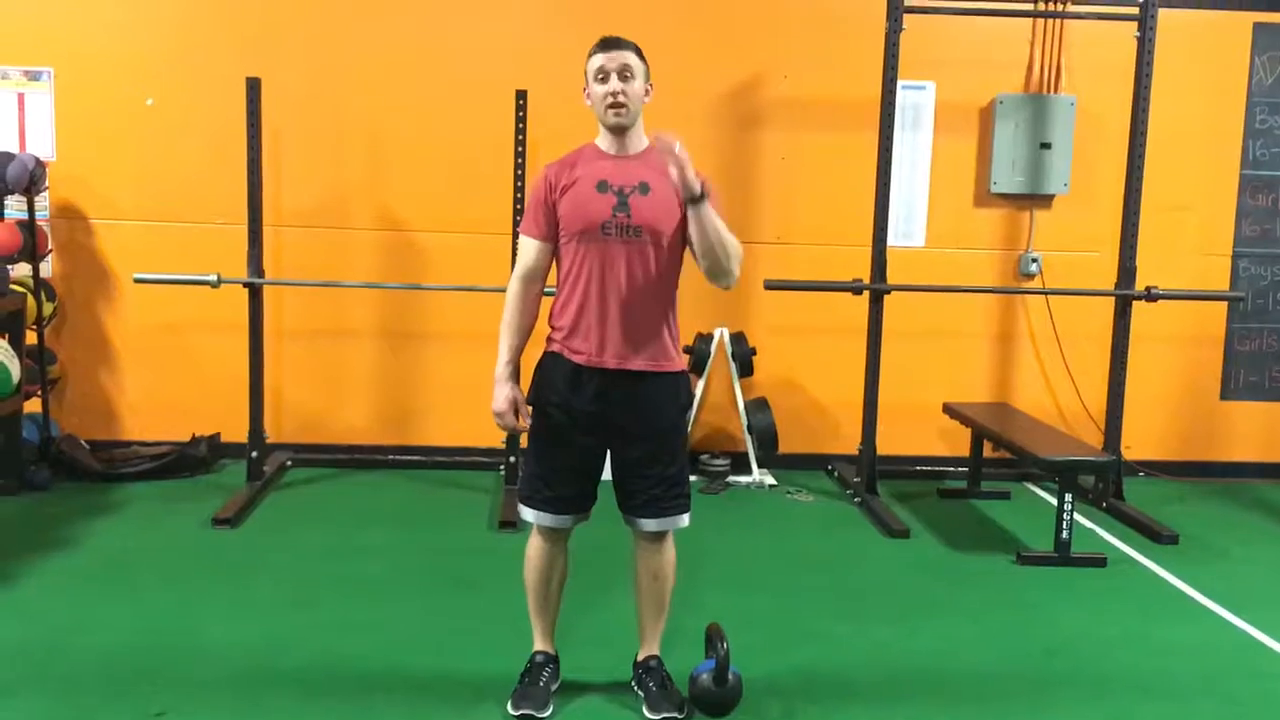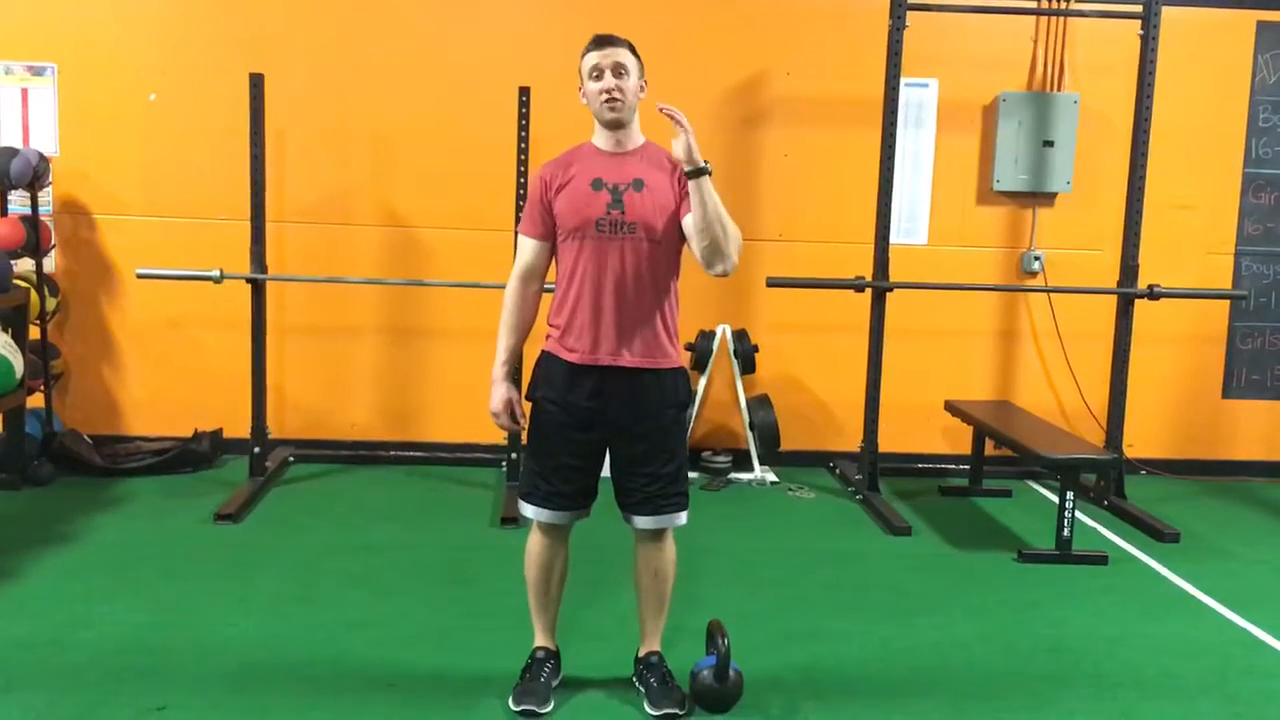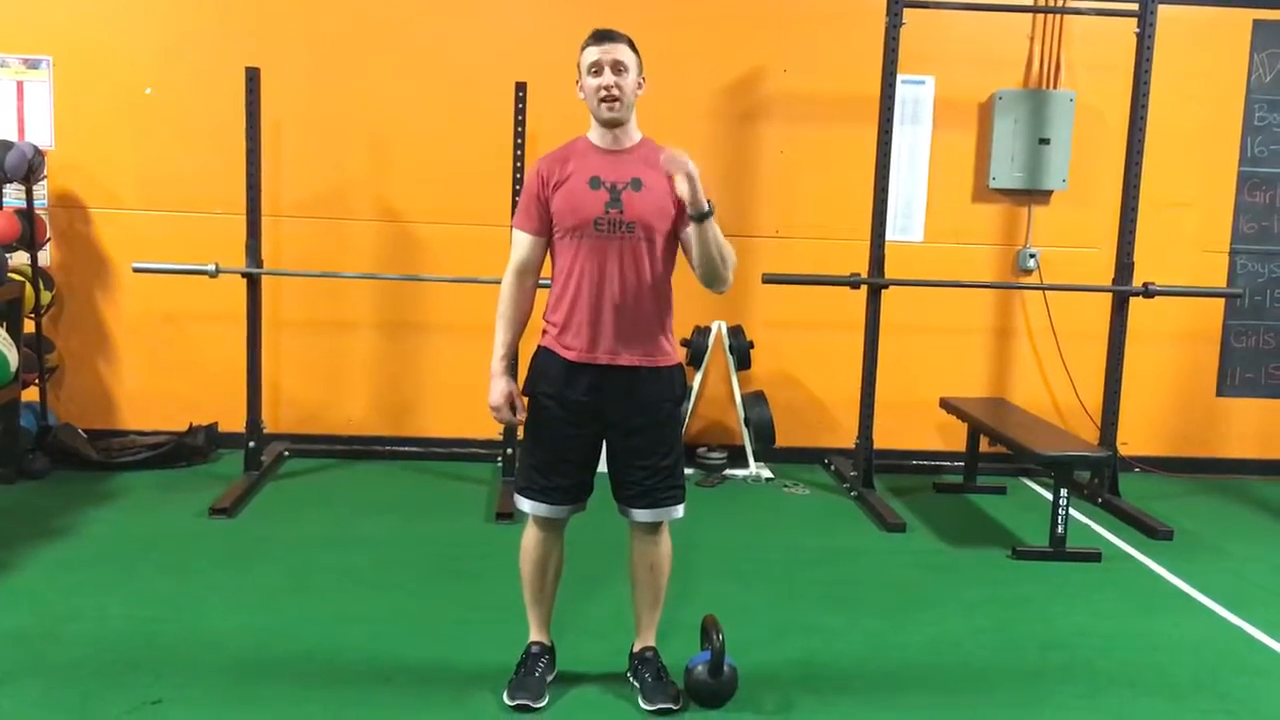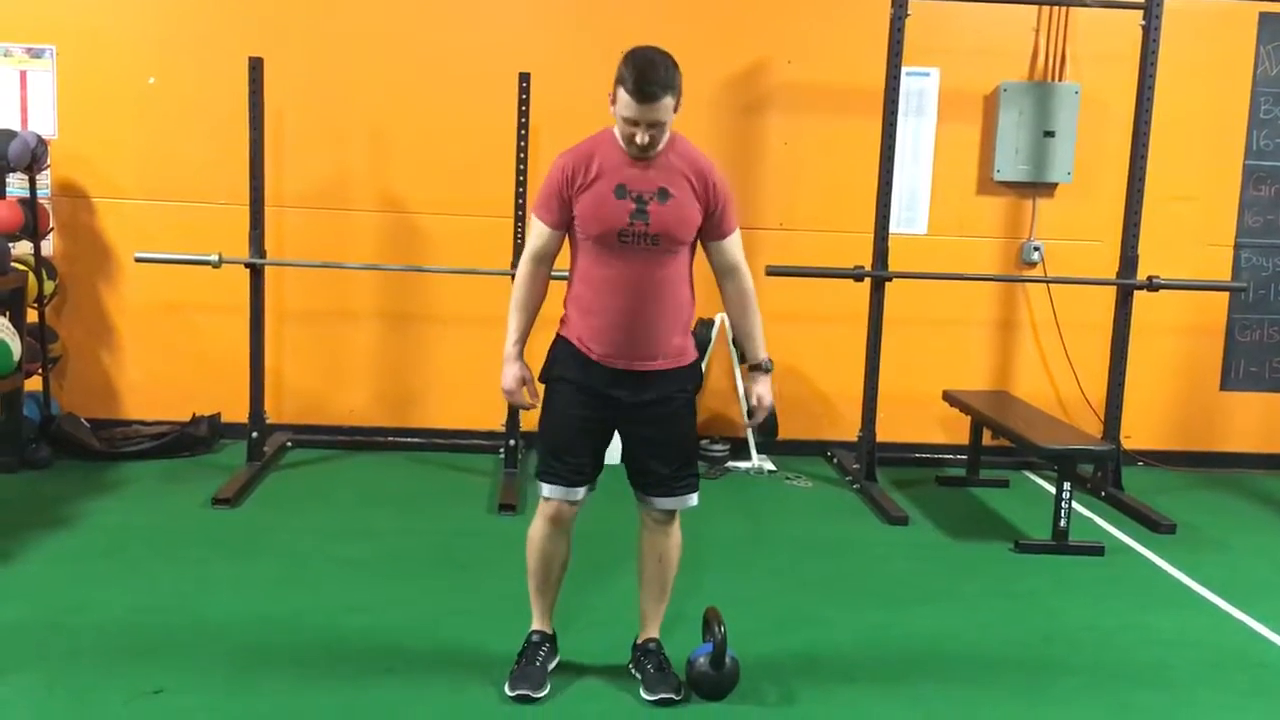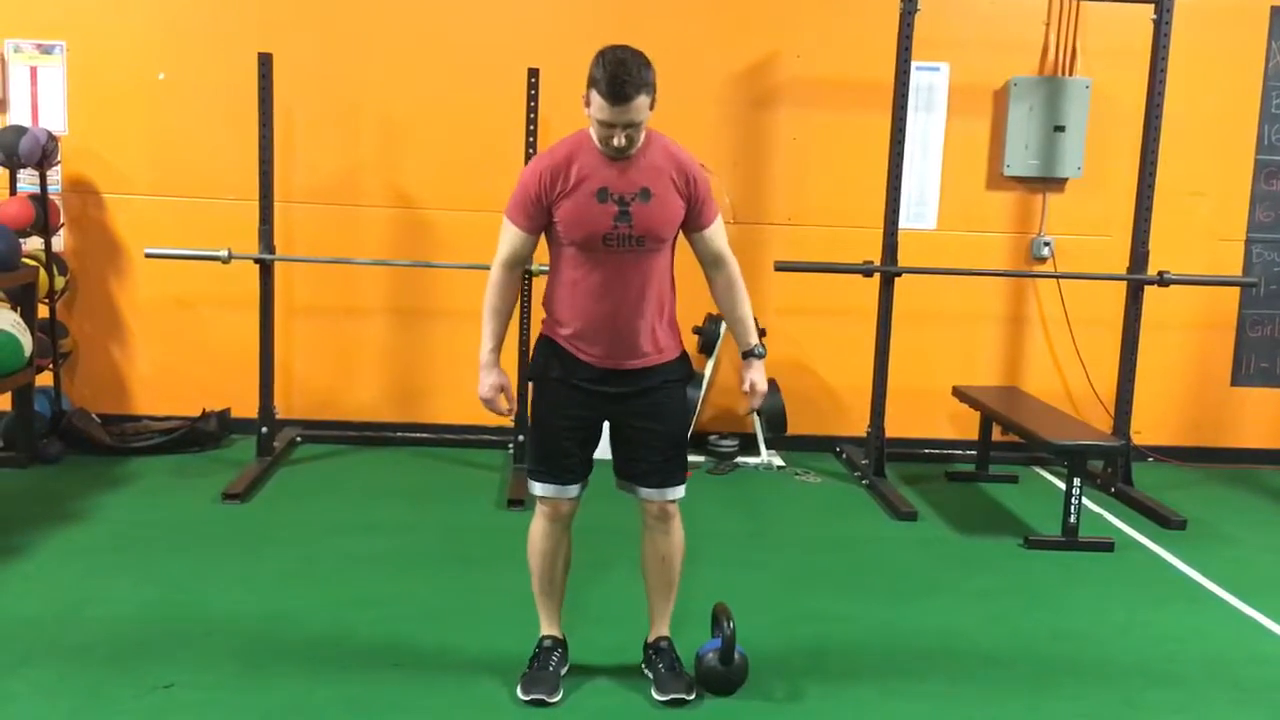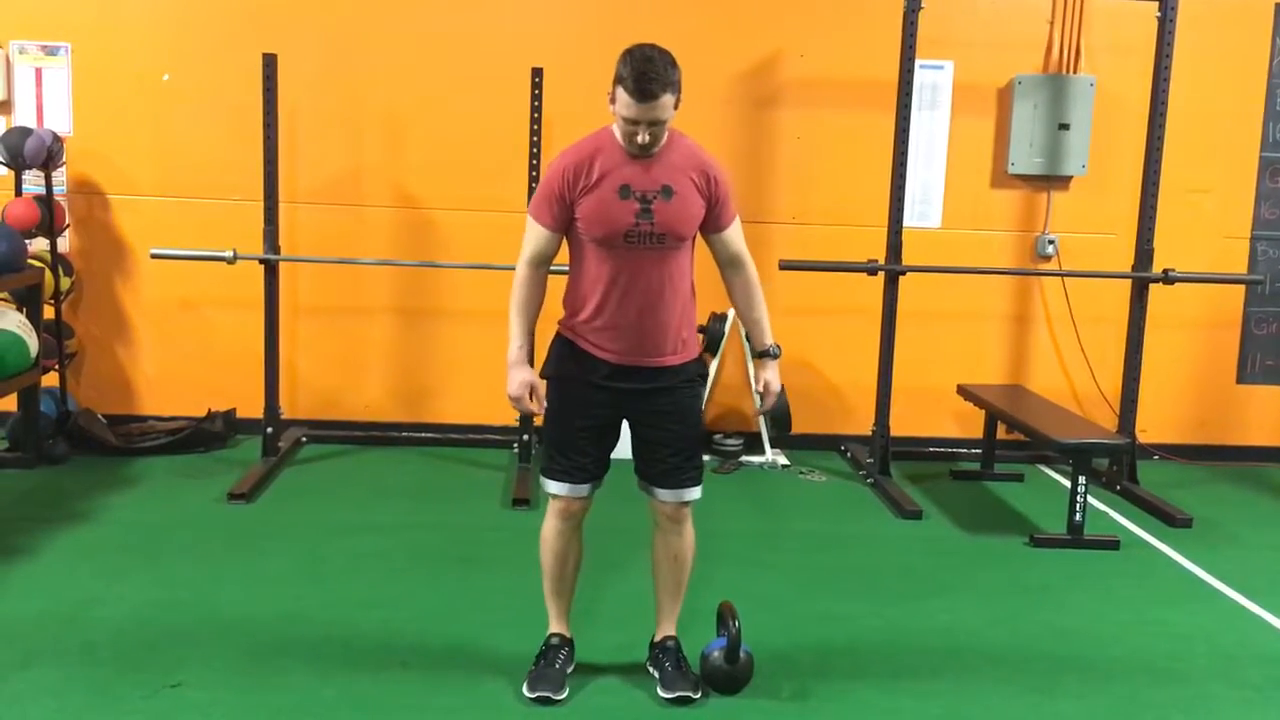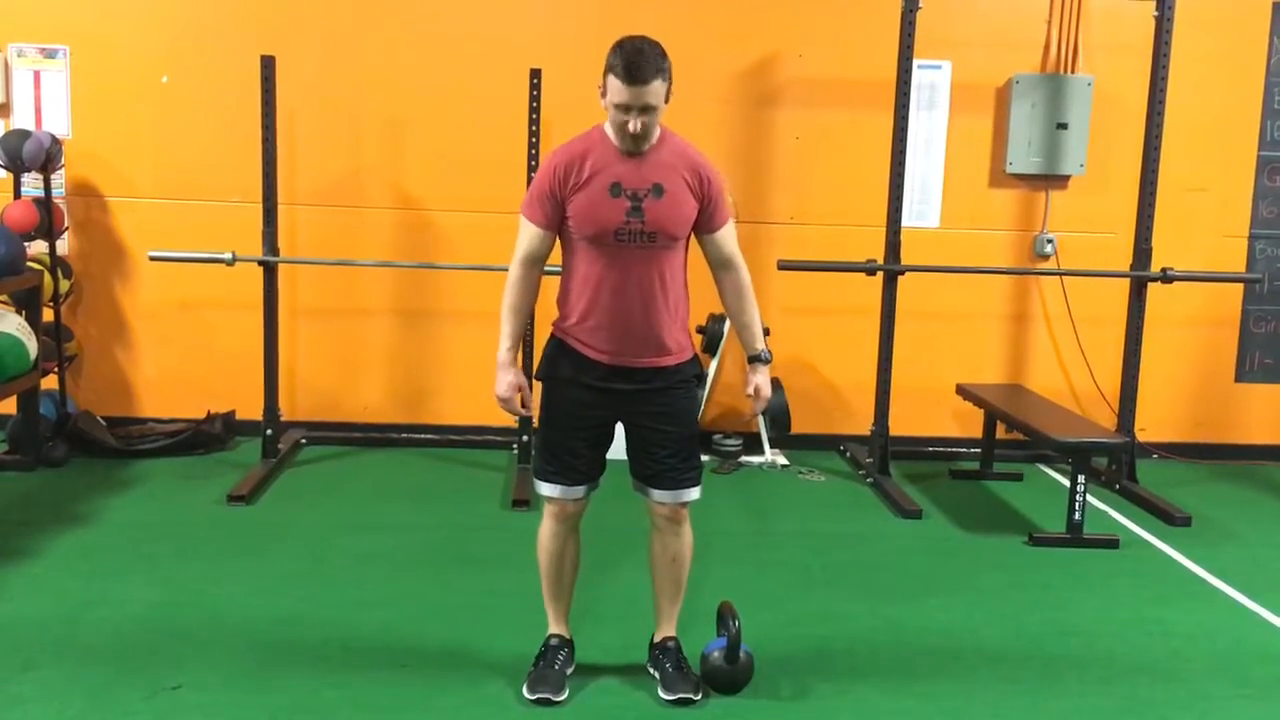
dt=0.7s
person 1, frame 1
left shoulder: (680, 176)
right shoulder: (557, 178)
left elbow: (727, 271)
right elbow: (527, 279)
left wrist: (692, 194)
right wrist: (505, 371)
left hip: (654, 379)
right hip: (568, 377)
left knee: (655, 527)
right knee: (549, 523)
left ankle: (649, 662)
right ankle: (542, 658)
person 1, frame 2
left shoulder: (677, 173)
right shoulder: (555, 176)
left elbow: (721, 261)
right elbow: (525, 279)
left wrist: (695, 169)
right wrist: (502, 372)
left hip: (653, 377)
right hip: (567, 375)
left knee: (655, 524)
right knee: (549, 520)
left ankle: (651, 659)
right ankle: (543, 654)
person 1, frame 3
left shoulder: (672, 175)
right shoulder: (551, 171)
left elbow: (718, 279)
right elbow: (520, 273)
left wrist: (698, 208)
right wrist: (501, 367)
left hip: (649, 374)
right hip: (563, 371)
left knee: (651, 519)
right knee: (545, 515)
left ankle: (645, 653)
right ankle: (538, 648)
person 1, frame 4
left shoulder: (702, 176)
right shoulder: (574, 166)
left elbow: (733, 275)
right elbow: (535, 260)
left wrist: (759, 366)
right wrist: (512, 352)
left hip: (666, 372)
right hip: (582, 363)
left knee: (662, 511)
right knee: (556, 504)
left ankle: (648, 644)
right ankle: (540, 637)
person 1, frame 5
left shoulder: (682, 172)
right shoulder: (549, 171)
left elbow: (719, 262)
right elbow: (508, 265)
left wrist: (752, 352)
right wrist: (489, 360)
left hip: (656, 367)
right hip: (568, 364)
left knee: (662, 507)
right knee: (554, 505)
left ankle: (660, 643)
right ankle: (550, 641)
person 1, frame 6
left shoulder: (702, 172)
right shoulder: (572, 167)
left elbow: (736, 263)
right elbow: (533, 263)
left wrist: (767, 353)
right wrist: (518, 358)
left hip: (672, 369)
right hip: (583, 363)
left knee: (674, 508)
right knee: (565, 503)
left ankle: (666, 643)
right ankle: (557, 639)
person 1, frame 7
left shoulder: (696, 173)
right shoulder: (565, 167)
left elbow: (729, 266)
right elbow: (526, 265)
left wrist: (758, 357)
right wrist: (506, 360)
left hip: (667, 370)
right hip: (578, 365)
left knee: (671, 509)
right knee: (562, 506)
left ankle: (665, 645)
right ankle: (557, 642)
